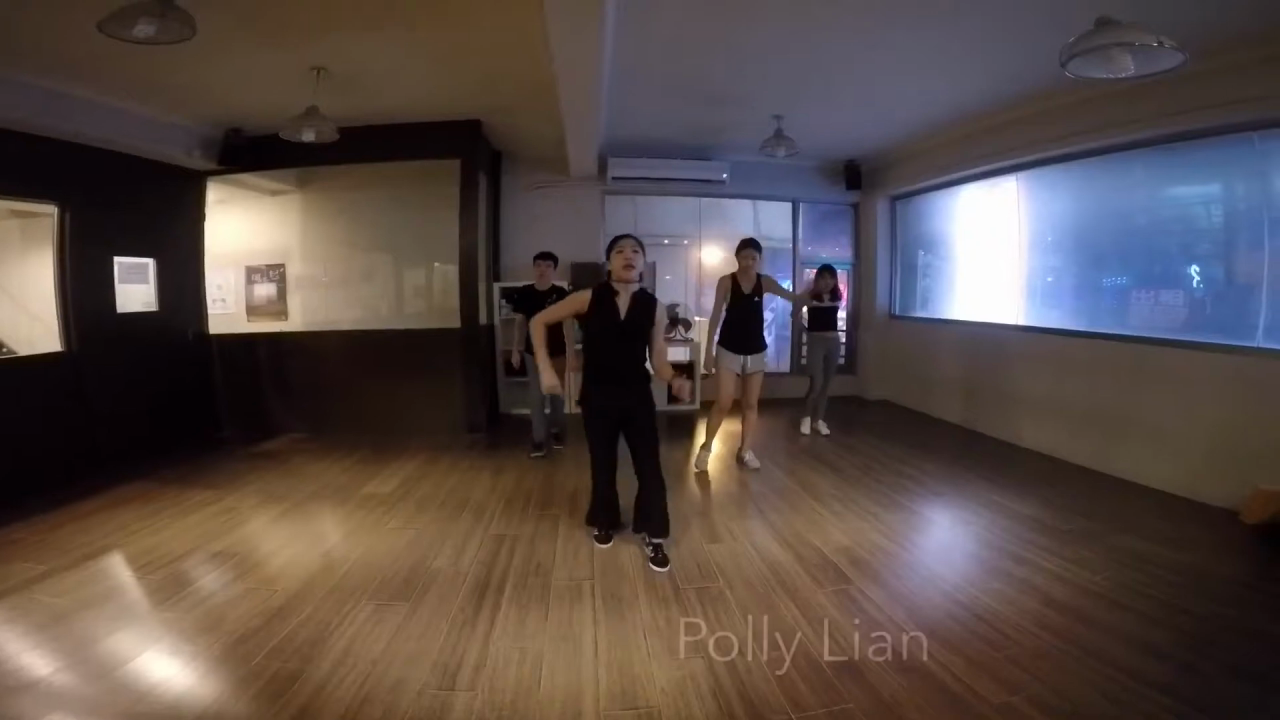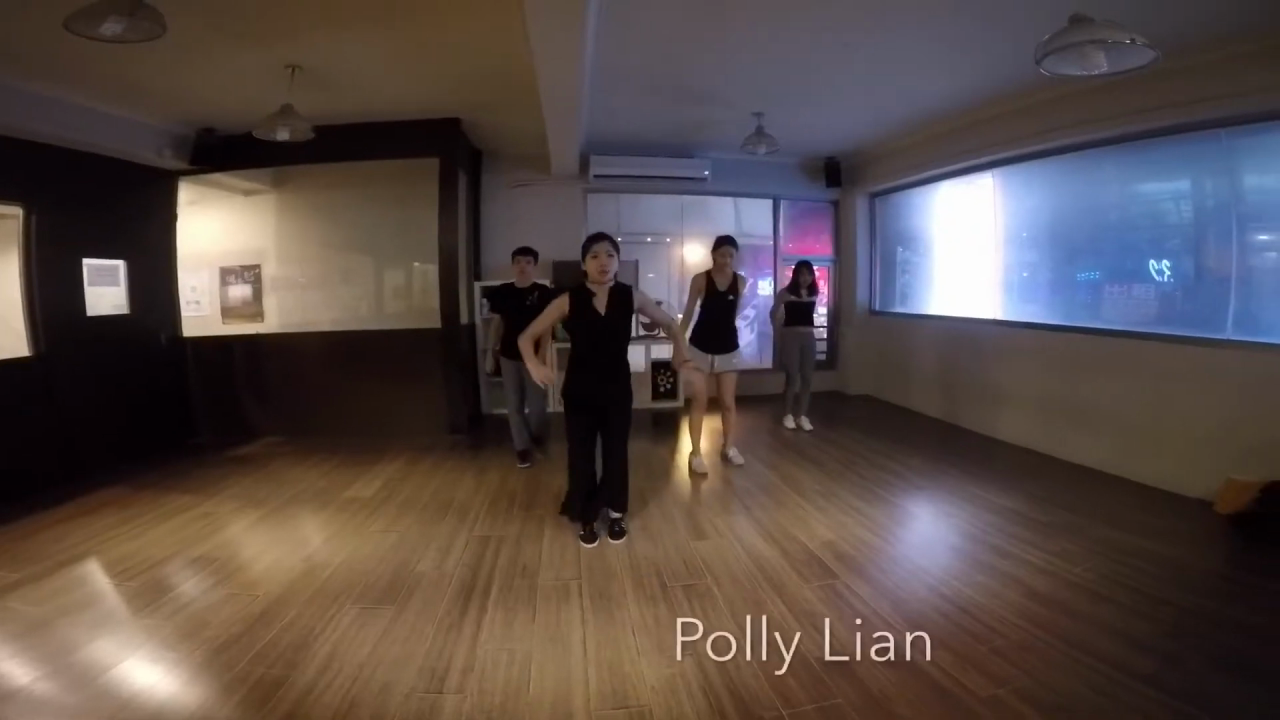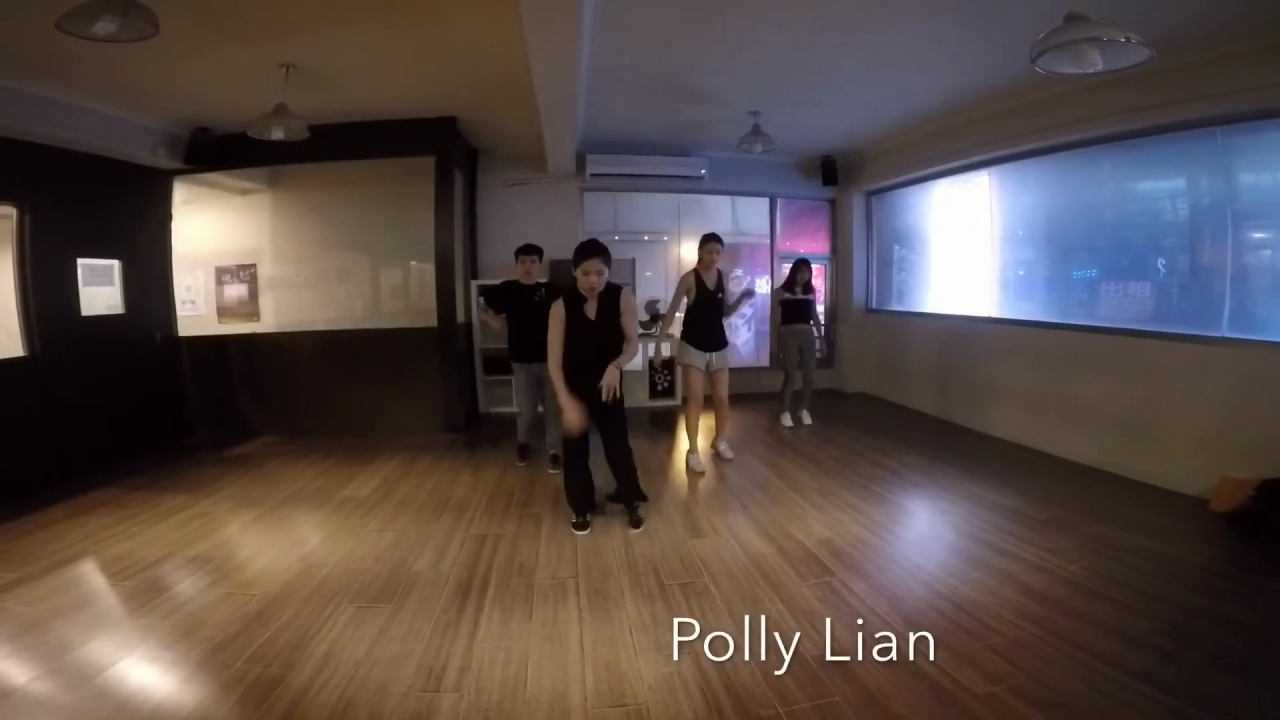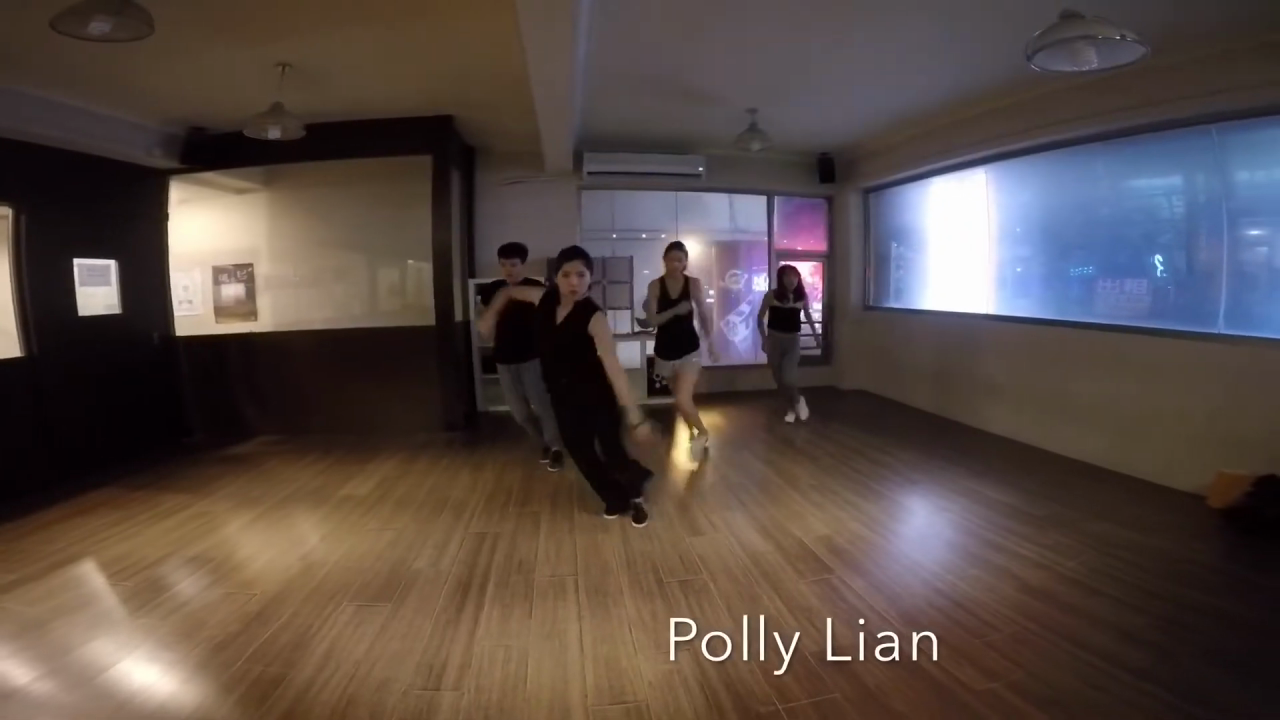
dt=0.5s
person 1, frame 1
left shoulder: (653, 307)
right shoulder: (589, 298)
left elbow: (659, 361)
right elbow: (538, 322)
left wrist: (675, 380)
right wrist: (545, 368)
left hip: (637, 396)
right hip: (597, 395)
left knee: (649, 465)
right knee: (602, 464)
left ankle: (654, 536)
right ankle: (604, 522)
person 1, frame 2
left shoulder: (632, 297)
right shoulder: (568, 301)
left elbow: (668, 322)
right elbow: (529, 335)
left wrist: (681, 354)
right wrist: (534, 364)
left hip: (617, 387)
right hip: (579, 389)
left knee: (615, 452)
right knee: (581, 456)
left ankle: (614, 512)
right ankle: (585, 518)
person 1, frame 3
left shoulder: (622, 298)
right shoulder: (562, 306)
left elbow: (632, 343)
right elbow: (554, 360)
left wrist: (615, 367)
right wrist: (566, 402)
left hip: (608, 384)
right hip: (574, 386)
left knee: (618, 445)
right knee: (575, 450)
left ankle: (631, 502)
right ankle: (581, 509)
person 1, frame 4
left shoulder: (595, 317)
right shoulder: (543, 298)
left elbow: (614, 367)
right elbow: (512, 291)
left wrist: (634, 417)
right wrist: (491, 315)
left hip: (594, 392)
right hip: (561, 393)
left knee: (613, 451)
right knee: (581, 452)
left ankle: (633, 497)
right ankle: (616, 498)
person 2, frame 1
left shoulder: (765, 282)
right shoulder: (726, 282)
left elbow: (795, 300)
right elbow: (716, 316)
right wrist: (709, 349)
left hip: (756, 350)
right hip: (729, 349)
left knee: (751, 404)
right knee: (723, 403)
left ankle: (745, 451)
right ankle: (705, 449)
person 2, frame 2
left shoulder: (740, 281)
right shoulder: (700, 280)
right elbow: (688, 314)
left hip: (728, 348)
right hip: (700, 347)
left knee: (728, 403)
right knee: (699, 402)
left ankle: (728, 447)
right ankle: (696, 453)
person 2, frame 3
left shoulder: (722, 276)
right shoulder: (689, 278)
right elbow: (671, 311)
left wrist: (741, 299)
right wrist: (660, 342)
left hip: (719, 346)
right hip: (693, 346)
left knee: (722, 399)
right knee: (695, 400)
left ankle: (720, 441)
right ankle: (693, 452)
person 2, frame 4
left shoulder: (694, 284)
right shoulder: (655, 286)
left elbow: (703, 314)
right elbow: (653, 320)
left wrist: (710, 343)
right wrist: (677, 310)
left hip: (689, 351)
right hip: (664, 353)
left knee: (682, 402)
right knee: (683, 401)
left ankle: (698, 435)
right ankle: (700, 433)
person 3, frame 1
left shoulder: (561, 294)
right shoulder: (523, 293)
left elbow: (568, 325)
right elbow: (520, 322)
left wrist: (567, 354)
right wrist: (516, 350)
left hip: (557, 352)
right hip: (533, 353)
left knee: (557, 396)
right knee: (536, 396)
left ankle: (556, 430)
right ankle: (539, 440)
person 3, frame 2
left shoulder: (543, 292)
right shoulder: (501, 292)
right elbow: (497, 324)
left wrist: (543, 355)
right wrist: (490, 353)
right hip: (508, 356)
left knee: (537, 404)
right knee: (514, 405)
left ankle: (537, 434)
right ankle: (522, 447)
person 3, frame 3
left shoulder: (549, 291)
right shoulder: (505, 289)
right elbow: (483, 309)
right wrist: (492, 319)
left hip: (548, 358)
right hip: (521, 359)
left knee: (552, 407)
right knee: (527, 408)
left ankle: (553, 451)
right ankle: (523, 443)
person 3, frame 4
left shoulder: (535, 288)
right shoulder: (494, 289)
left hip: (531, 357)
right hip: (505, 359)
left knee: (541, 405)
right knee: (518, 410)
left ankle: (555, 446)
right ankle: (546, 443)
person 4, frame 1
left shoulder: (837, 298)
right shoulder: (809, 297)
left hip: (834, 342)
right hip: (816, 342)
left knee: (826, 384)
right knee: (816, 384)
left ankle: (819, 420)
right ankle: (807, 418)
person 4, frame 2
left shoulder: (813, 294)
right shoulder: (786, 293)
right elbow: (774, 315)
right wrist: (780, 334)
left hip: (809, 337)
right hip: (791, 336)
left knee: (807, 379)
right knee: (792, 378)
left ankle: (802, 416)
right ankle: (788, 415)
person 4, frame 3
left shoulder: (810, 292)
right shoulder: (782, 291)
left elbow: (815, 316)
right elbow: (776, 317)
left wrist: (821, 339)
right wrist: (777, 340)
left hip: (808, 335)
right hip: (789, 335)
left knee: (809, 377)
right knee: (791, 377)
left ankle: (804, 409)
right ankle: (785, 412)
person 4, frame 4
left shoulder: (802, 296)
right shoulder: (772, 296)
left elbow: (807, 314)
right elbow: (760, 318)
left wrist: (815, 332)
right wrist: (764, 339)
left hip: (792, 341)
right hip: (774, 341)
left knee: (788, 376)
right knee: (781, 379)
left ankle: (799, 400)
right ankle: (792, 408)
